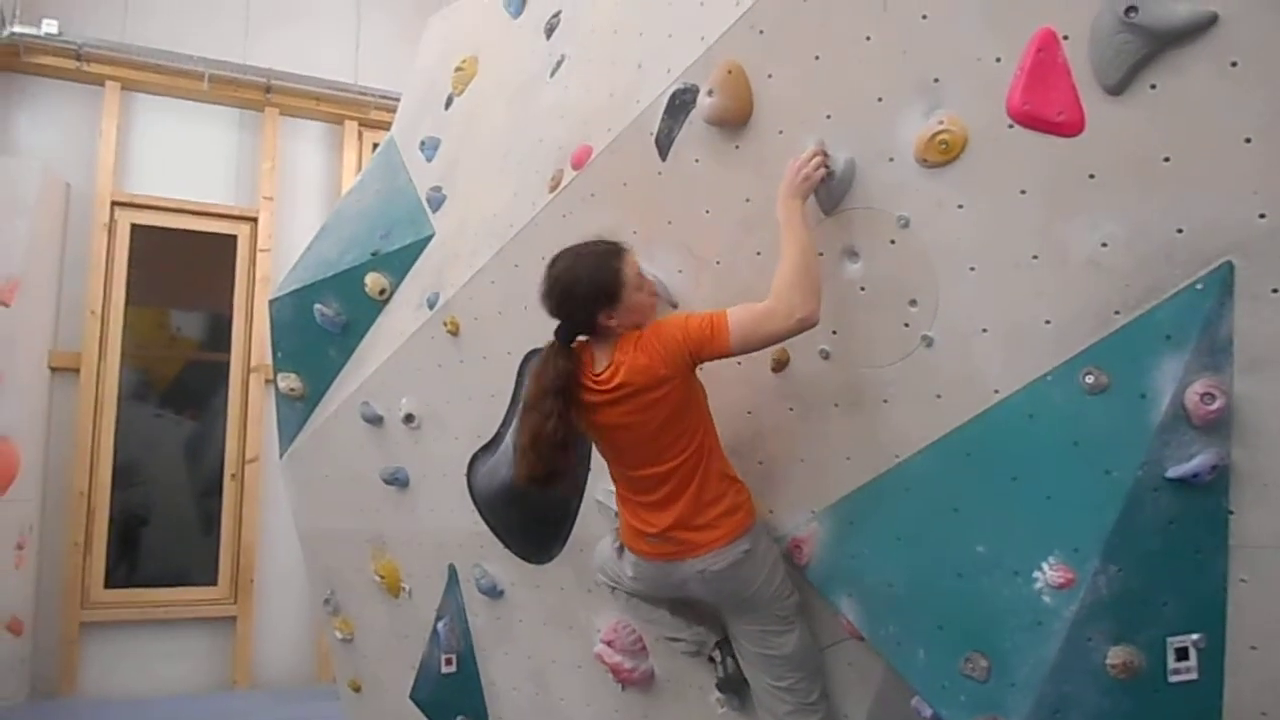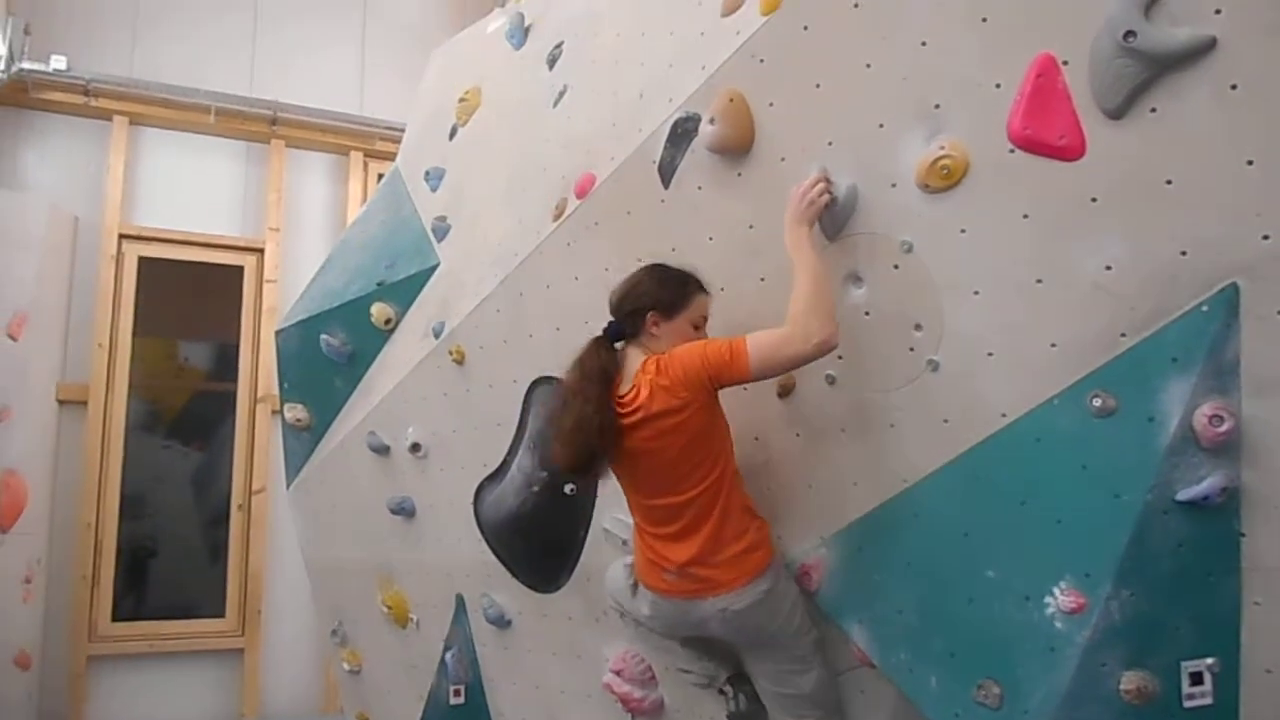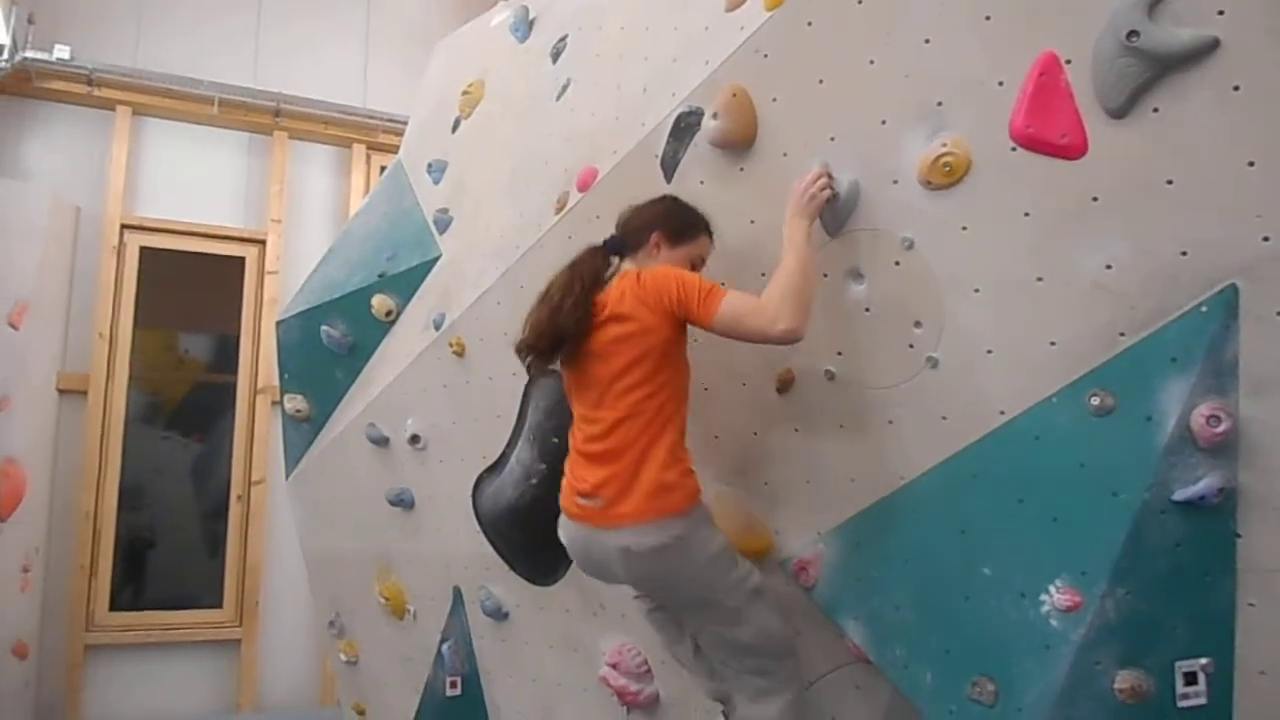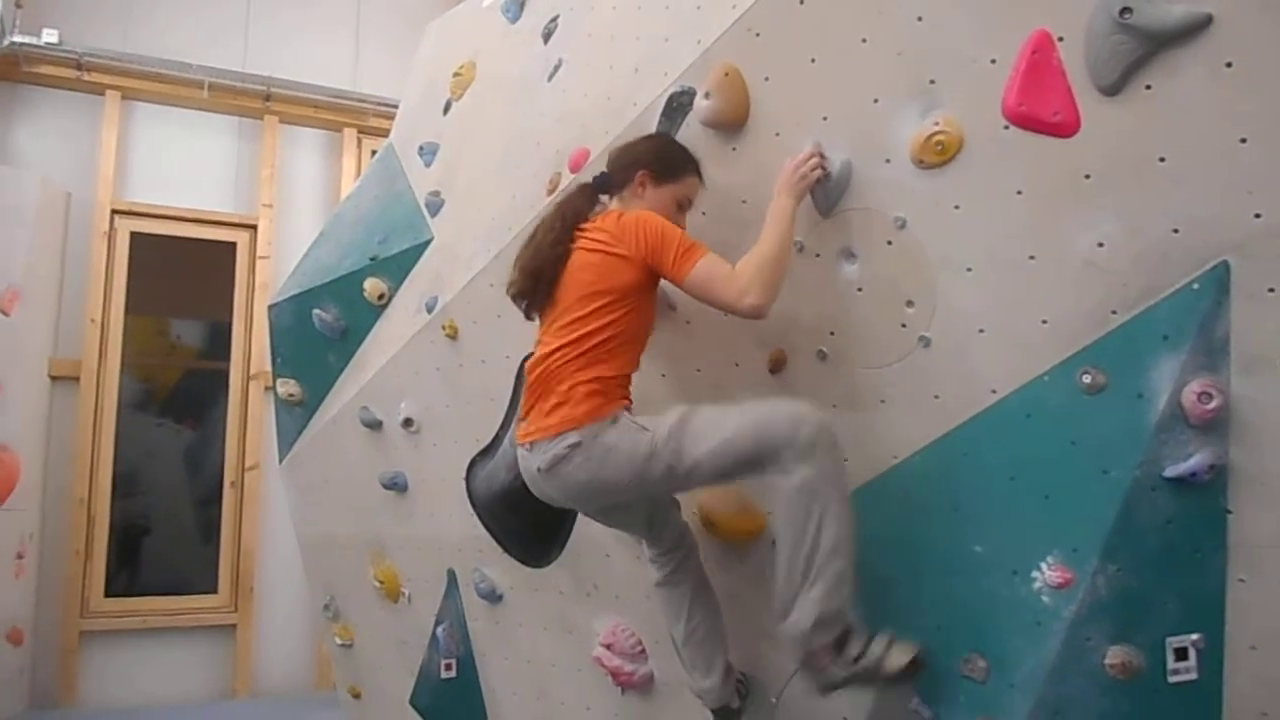
dt=0.4s
person 1, frame 1
left shoulder: (567, 376)
right shoulder: (663, 347)
right elbow: (796, 311)
right wrist: (790, 204)
left hip: (651, 565)
right hip: (730, 555)
left knee: (609, 559)
left ankle: (711, 645)
person 1, frame 2
left shoulder: (597, 392)
right shoulder: (687, 370)
right elbow: (815, 337)
right wrist: (798, 230)
left hip: (666, 600)
right hip: (746, 592)
left knee: (619, 582)
person 1, frame 3
left shoulder: (585, 300)
right shoulder: (664, 284)
right elbow: (785, 324)
right wrist: (797, 222)
left hip: (581, 531)
right hip: (657, 530)
left knee: (655, 583)
right knee: (773, 669)
person 1, frame 4
left shoulder: (572, 235)
right shoulder: (641, 229)
right elbow: (750, 297)
right wrist: (786, 199)
left hip: (544, 455)
right hip: (585, 444)
left knee: (669, 541)
right knee: (801, 433)
right ankle: (823, 641)
